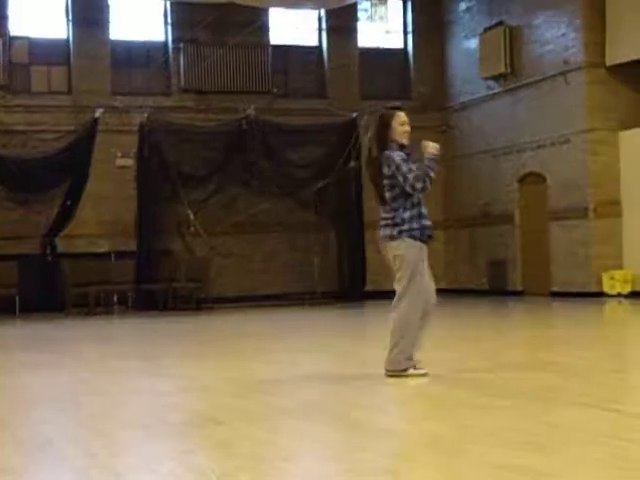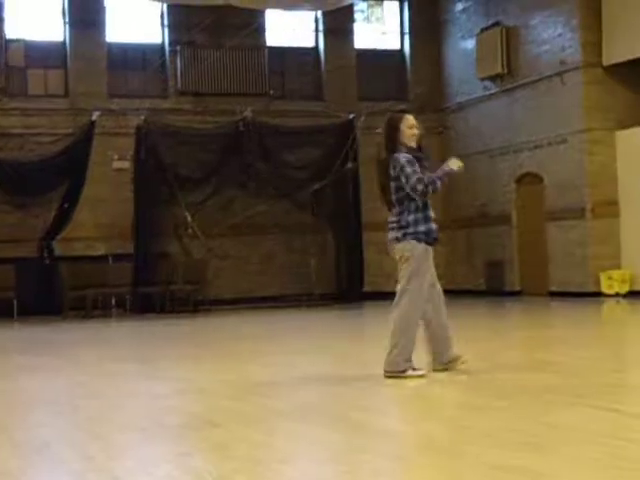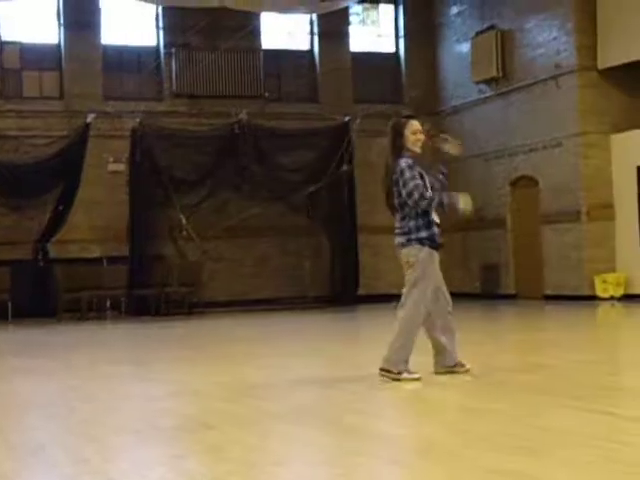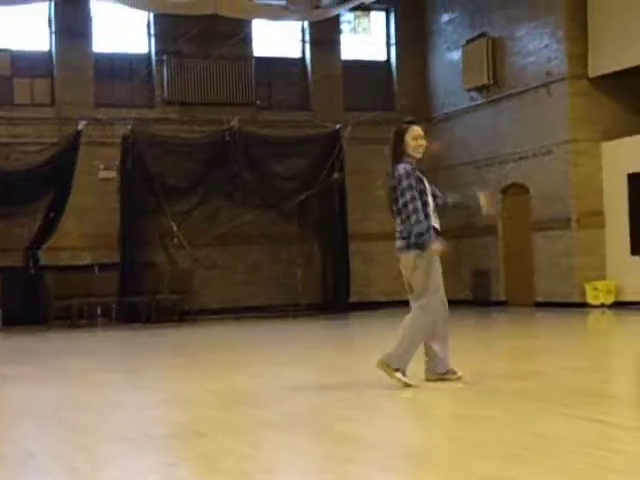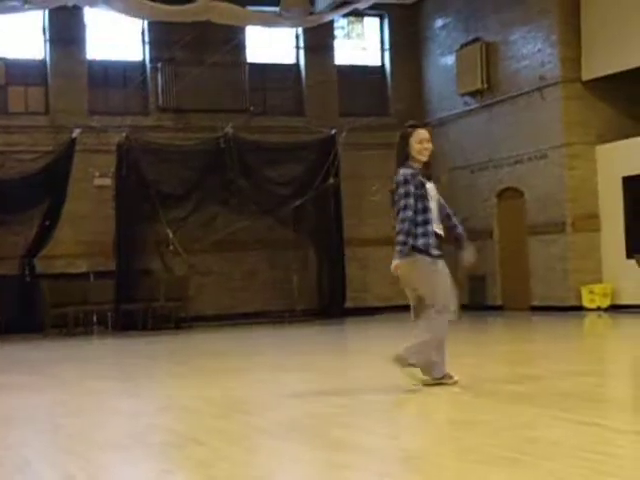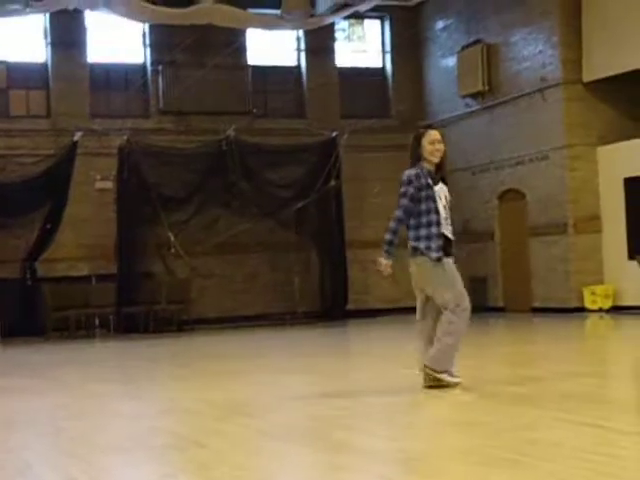
dt=0.1s
person 1, frame 1
left shoulder: (389, 157)
right shoulder: (394, 158)
left elbow: (411, 179)
right elbow: (419, 184)
left wrist: (413, 151)
right wrist: (430, 157)
left hip: (396, 235)
right hip: (406, 235)
left knee: (424, 295)
right knee: (410, 299)
left ankle: (402, 353)
right ankle: (399, 362)
person 1, frame 2
left shoulder: (403, 160)
right shoulder: (402, 160)
left elbow: (421, 181)
right elbow: (422, 188)
left wrist: (418, 151)
right wrist: (448, 170)
left hip: (407, 237)
right hip: (413, 238)
left knee: (433, 297)
right knee: (411, 300)
left ankle: (443, 355)
right ankle: (397, 363)
person 1, frame 3
left shoulder: (410, 166)
right shoulder: (404, 165)
left elbow: (433, 189)
right elbow: (420, 199)
right wrist: (455, 200)
left hip: (418, 243)
right hip: (418, 242)
left knee: (439, 303)
right knee: (415, 303)
left ankle: (447, 359)
right ankle: (394, 363)
person 1, frame 4
left shoulder: (413, 172)
right shoulder: (404, 171)
left elbow: (437, 200)
right elbow: (411, 210)
left wrist: (472, 199)
right wrist: (430, 240)
left hip: (421, 248)
right hip: (418, 247)
left knee: (438, 309)
right knee: (426, 308)
left ankle: (438, 366)
right ankle: (395, 360)
person 1, frame 5
left shoulder: (423, 176)
right shoulder: (407, 175)
left elbow: (443, 214)
right elbow: (404, 216)
left wrist: (464, 241)
right wrist: (401, 254)
left hip: (428, 252)
right hip: (420, 253)
left knee: (428, 312)
right knee: (445, 307)
left ankle: (433, 371)
right ankle: (410, 356)
person 1, frame 6
left shoulder: (439, 179)
right shoulder: (414, 176)
right elbow: (400, 217)
left wrist: (450, 248)
right wrist: (387, 253)
left hip: (440, 253)
right hip: (427, 254)
left knee: (430, 313)
right knee: (458, 306)
left ankle: (432, 371)
right ankle: (437, 363)
